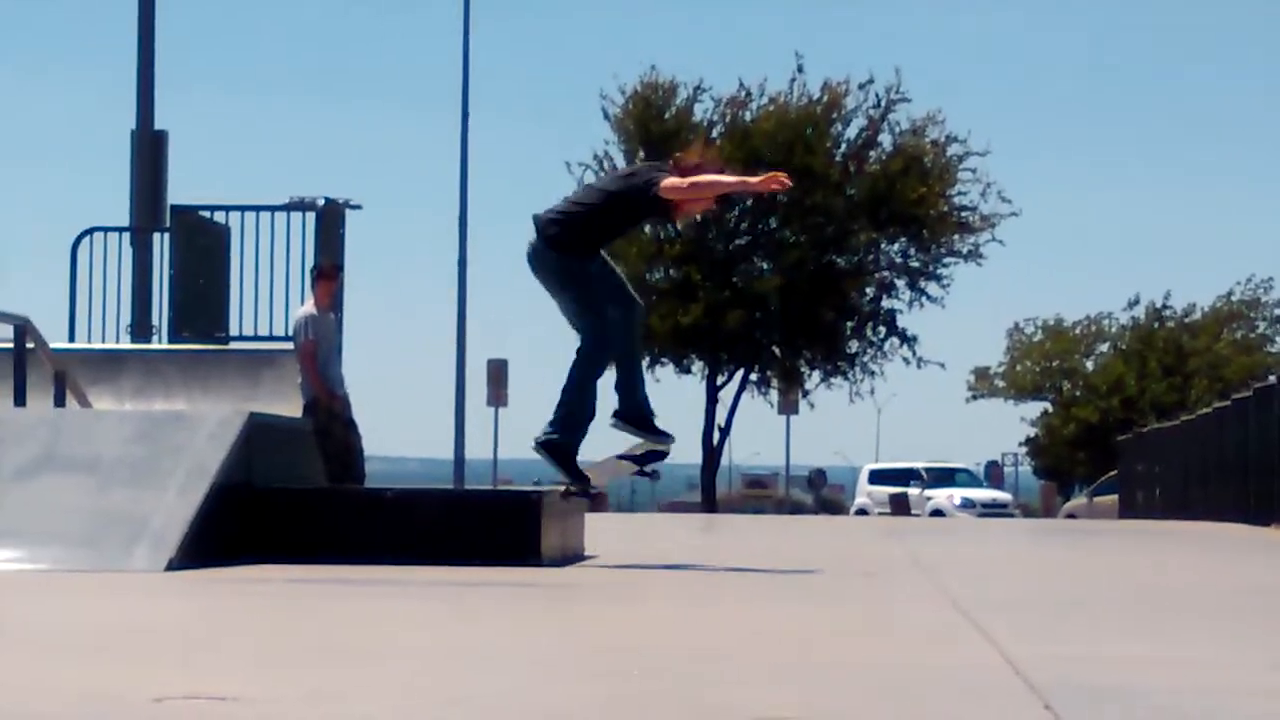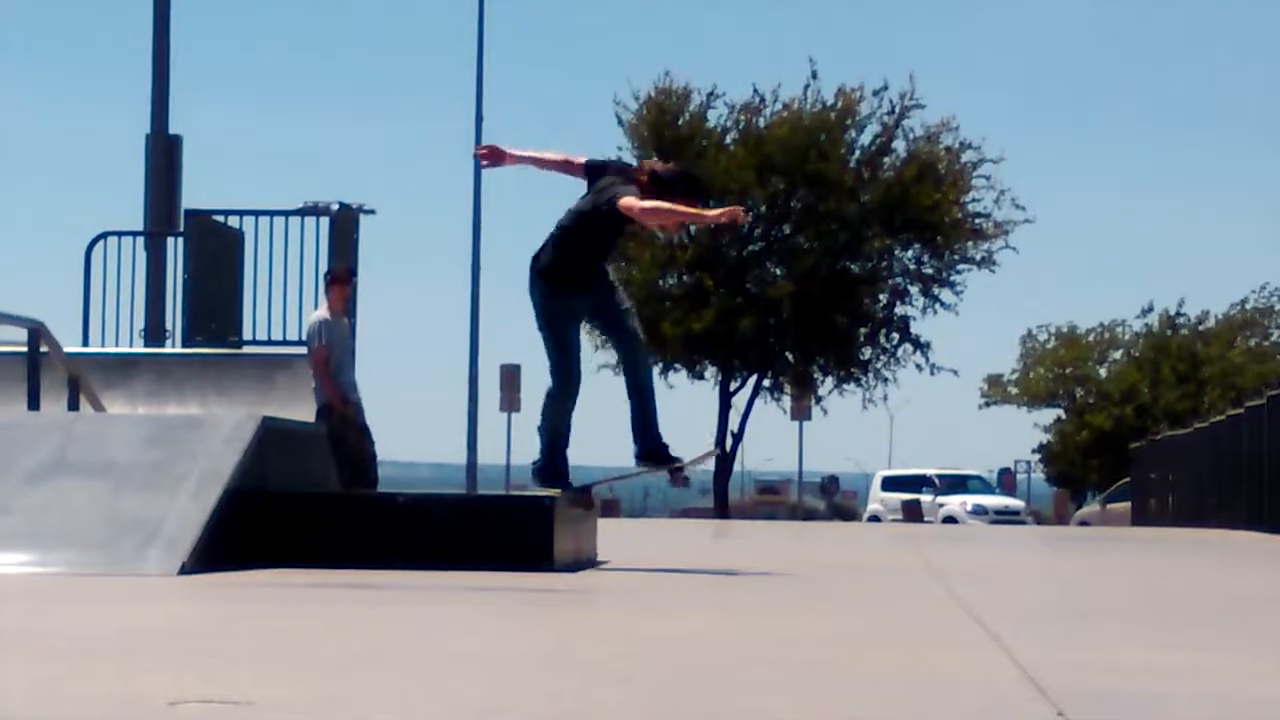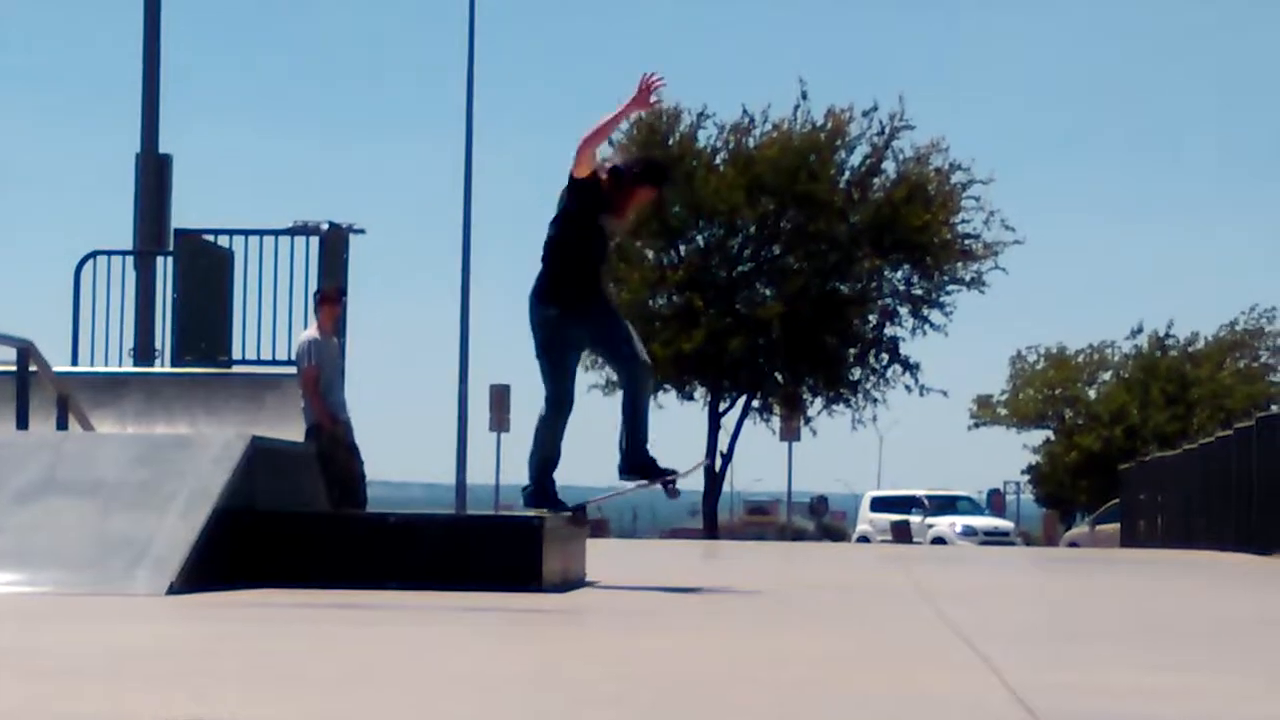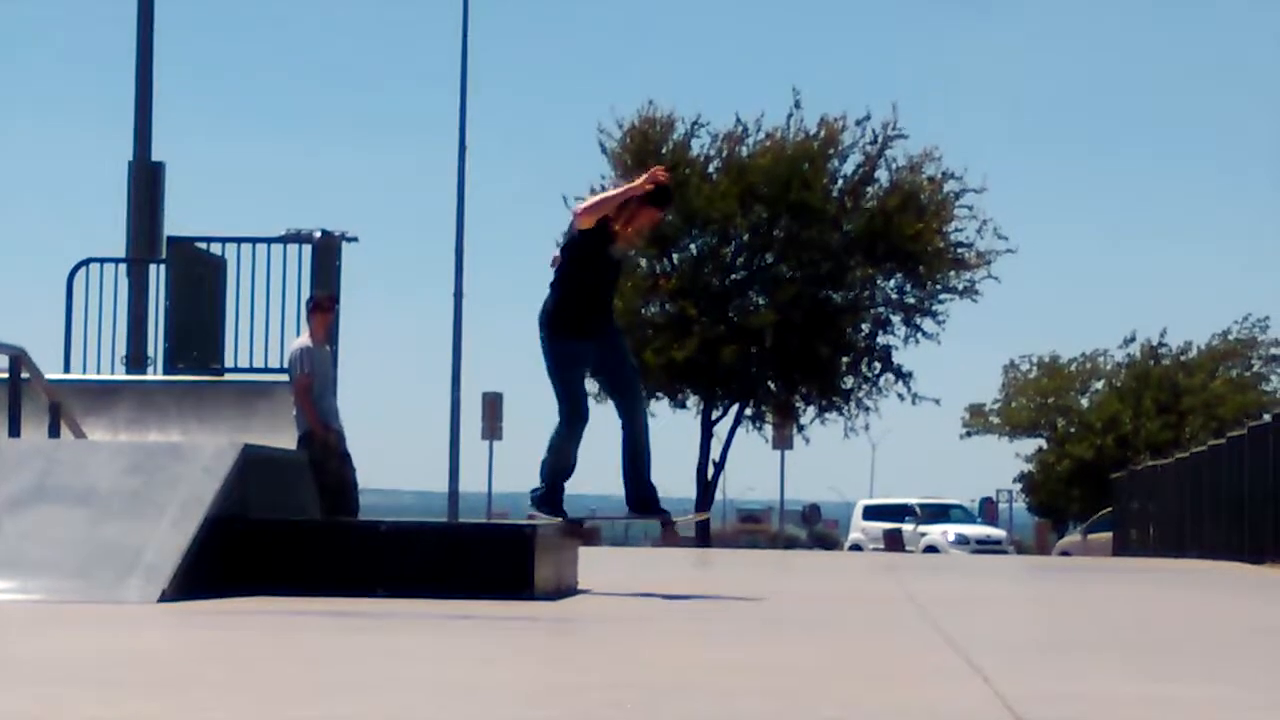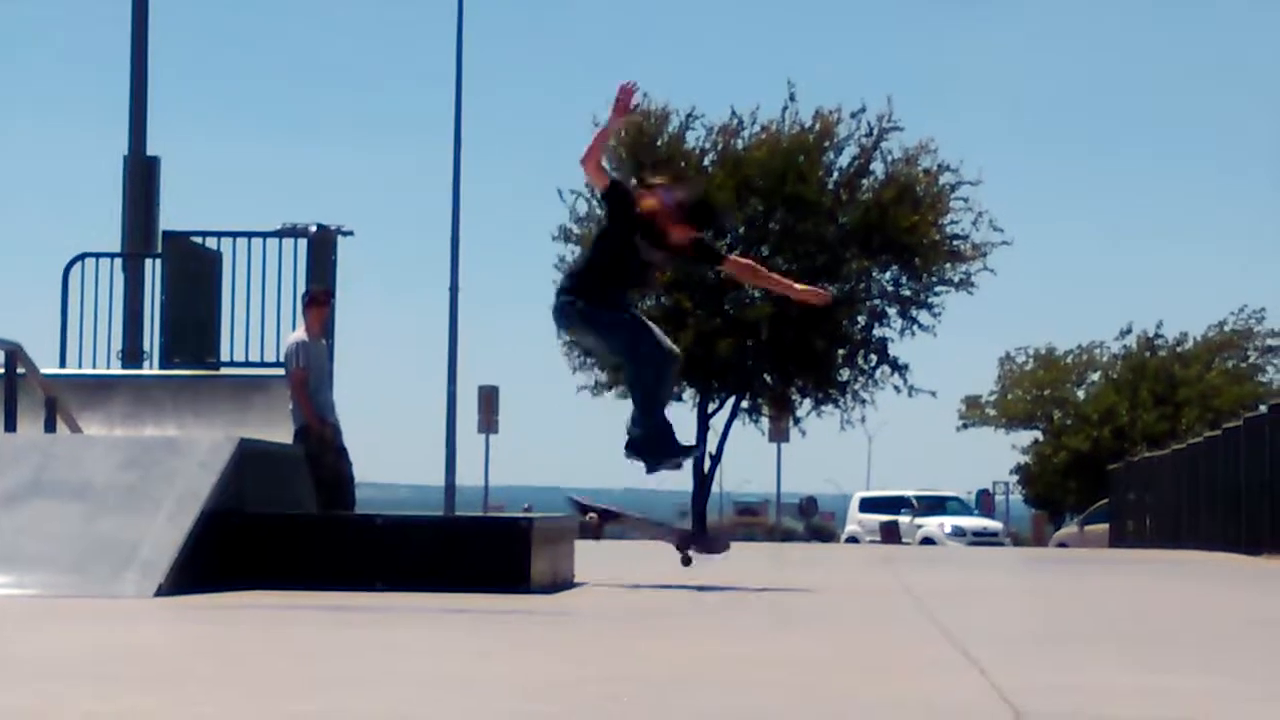
dt=0.3s
person 1, frame 1
left shoulder: (653, 172)
right shoulder: (653, 184)
right elbow: (689, 185)
right wrist: (752, 182)
left hip: (578, 248)
right hip: (556, 248)
left knee: (628, 311)
right knee: (601, 339)
left ankle: (634, 412)
right ankle: (559, 440)
person 1, frame 2
left shoulder: (620, 174)
right shoulder: (620, 194)
left elbow: (566, 162)
right elbow: (644, 210)
left wrist: (510, 157)
right wrist: (709, 216)
left hip: (591, 278)
right hip: (553, 285)
left knee: (634, 348)
right knee: (567, 378)
left ankle: (649, 447)
right ankle: (550, 469)
person 1, frame 3
left shoulder: (613, 210)
right shoulder: (587, 193)
right elbow: (584, 151)
right wrist: (631, 108)
left hip: (592, 304)
right hip: (554, 309)
left knee: (638, 370)
right knee: (559, 401)
left ankle: (635, 460)
right ankle: (539, 488)
person 1, frame 4
left shoulder: (622, 233)
right shoulder: (597, 227)
right elbow: (582, 213)
right wrist: (635, 187)
left hip: (601, 327)
right hip: (563, 330)
left knee: (635, 408)
right knee: (574, 416)
left ankle: (641, 497)
right ankle: (547, 496)
person 1, frame 5
left shoulder: (687, 240)
right shoulder: (629, 213)
left elbow: (736, 266)
right elbow: (590, 164)
left wrist: (793, 288)
right wrist: (616, 119)
left hip: (608, 308)
right hip: (576, 304)
left knee: (666, 359)
right knee: (647, 356)
left ankle: (646, 436)
right ankle: (650, 439)
person 2, frame 1
left shoulder: (330, 316)
right shoulder: (307, 317)
right elbow: (307, 362)
left wrist: (341, 396)
right wrist: (327, 399)
left hip: (337, 399)
right hip: (320, 402)
left knee: (352, 456)
right knee: (330, 460)
person 2, frame 2
left shoulder: (344, 321)
right shoulder: (320, 321)
right elbow: (320, 367)
left wrist: (353, 402)
right wrist: (340, 404)
left hip: (350, 404)
right hip: (333, 407)
left knee: (365, 461)
right knee: (342, 465)
person 2, frame 3
left shoulder: (333, 340)
right shoulder: (310, 341)
right elbow: (309, 387)
left wrist: (342, 422)
right wrist: (329, 424)
left hip: (339, 424)
right hip: (323, 427)
left knee: (354, 481)
right knee: (331, 485)
person 2, frame 4
left shoulder: (326, 349)
right shoulder: (302, 349)
right elbow: (302, 395)
left wrist: (335, 430)
right wrist: (321, 432)
left hip: (331, 432)
right hip: (315, 435)
left knee: (346, 488)
right knee: (324, 492)
person 2, frame 5
left shoulder: (322, 343)
right shoulder: (298, 343)
right elbow: (298, 389)
left wrist: (331, 424)
right wrist: (317, 426)
left hip: (328, 425)
right hip: (311, 429)
left knee: (342, 482)
right knee: (319, 487)
